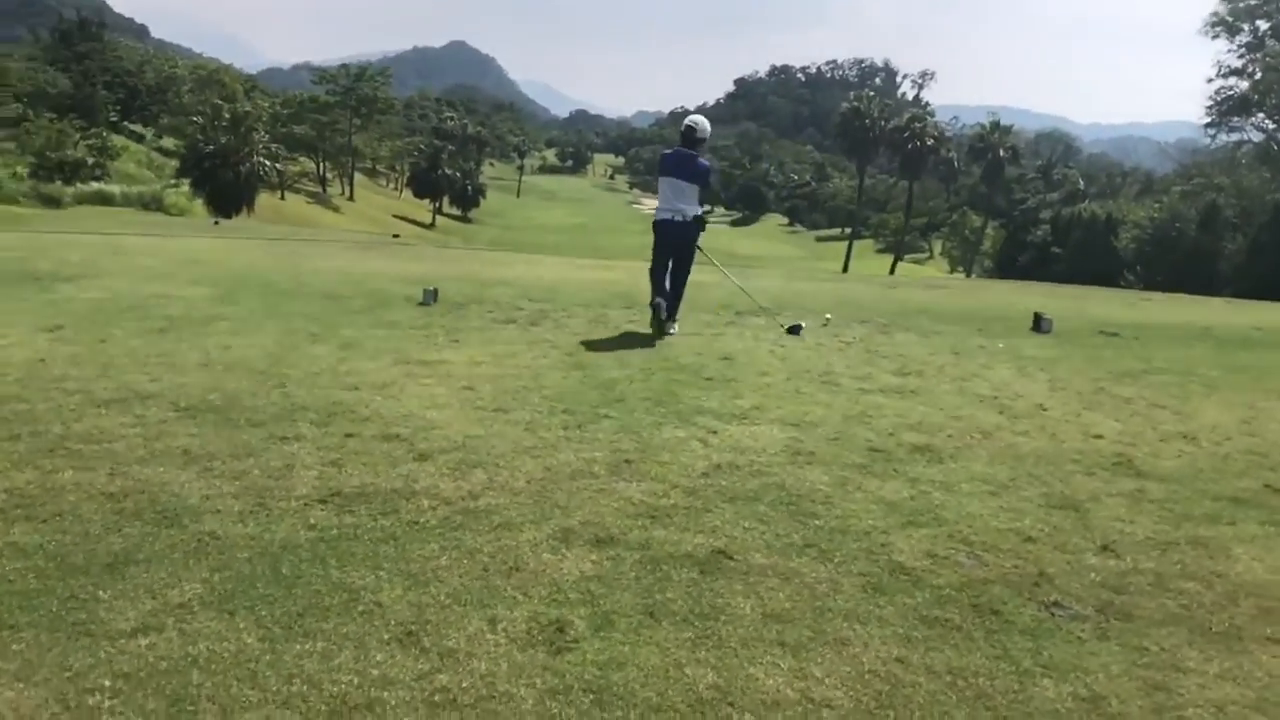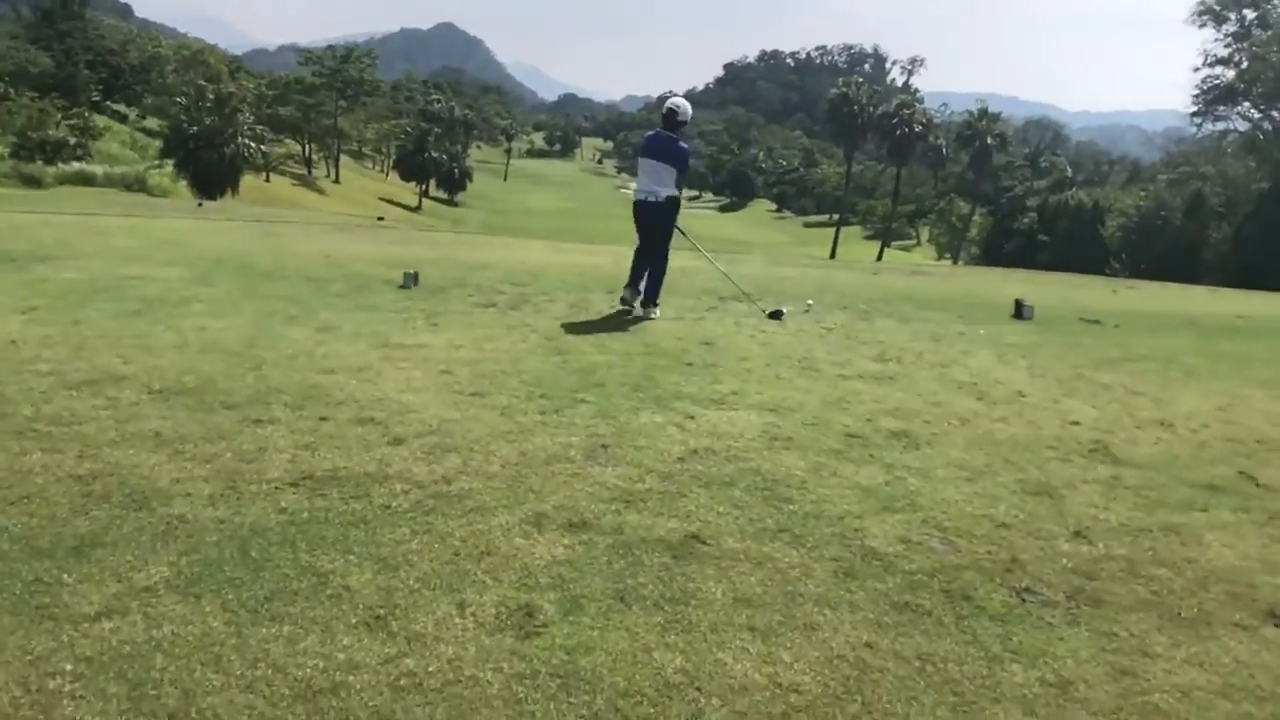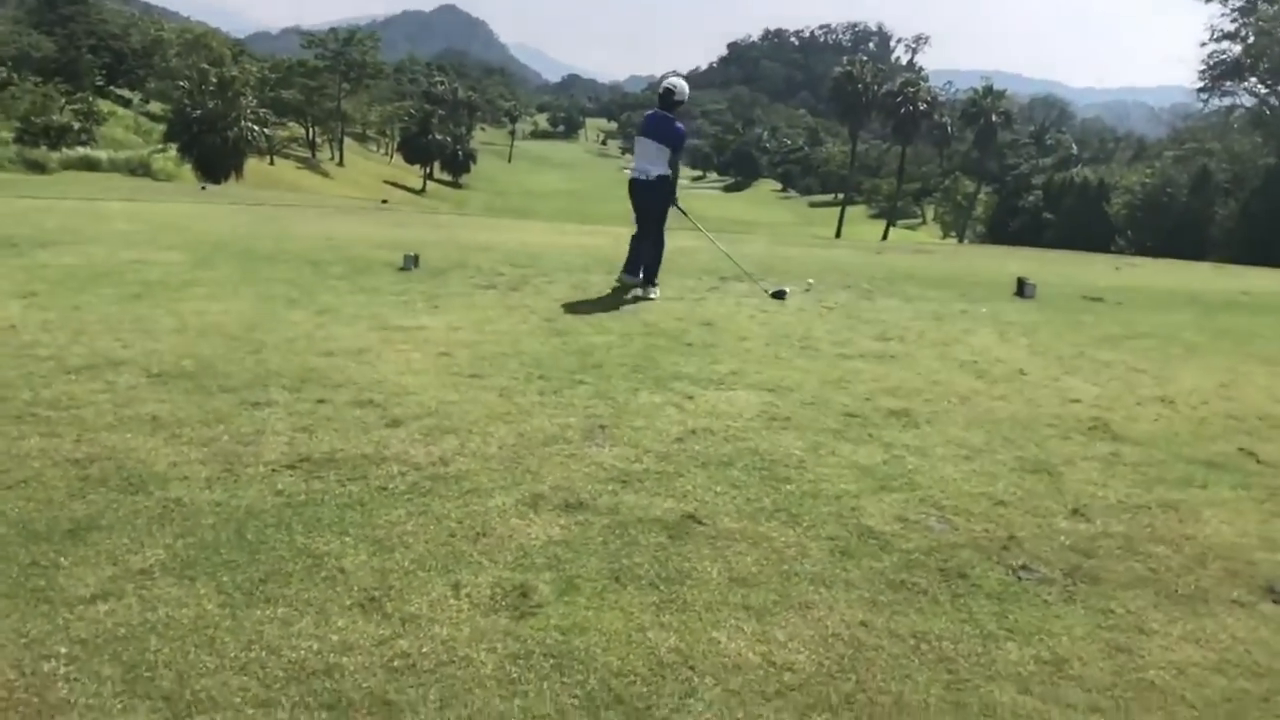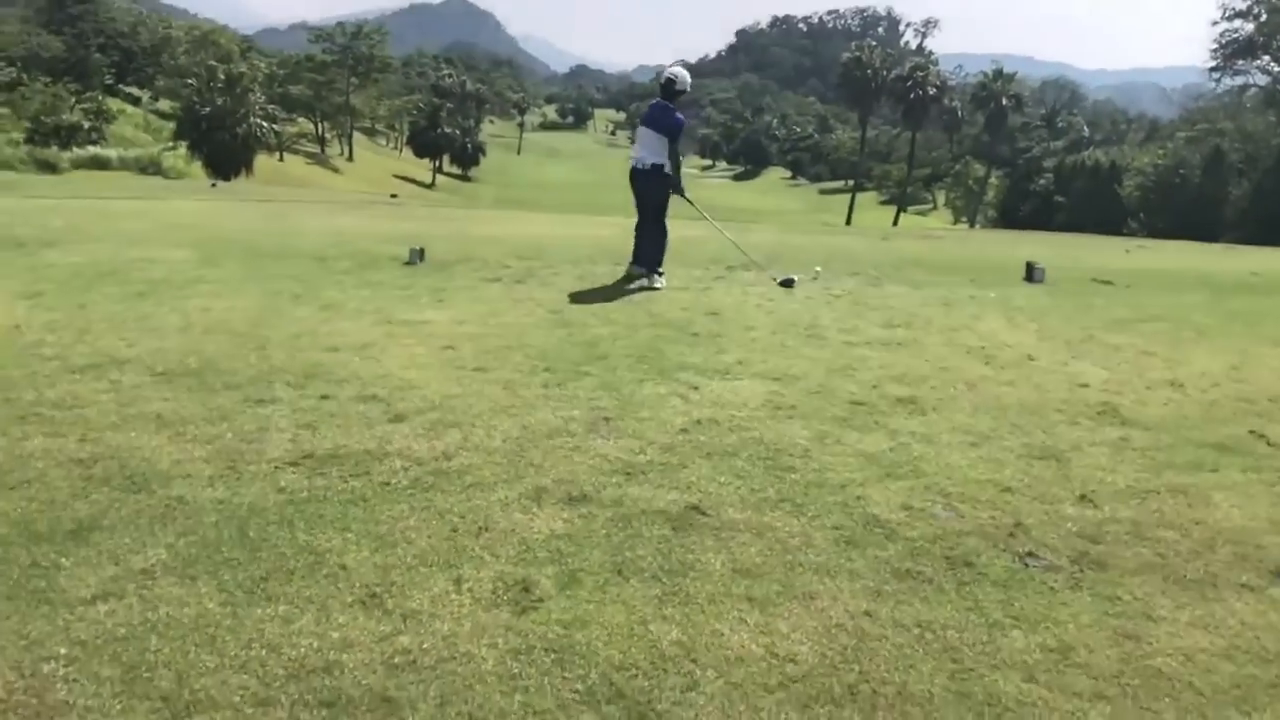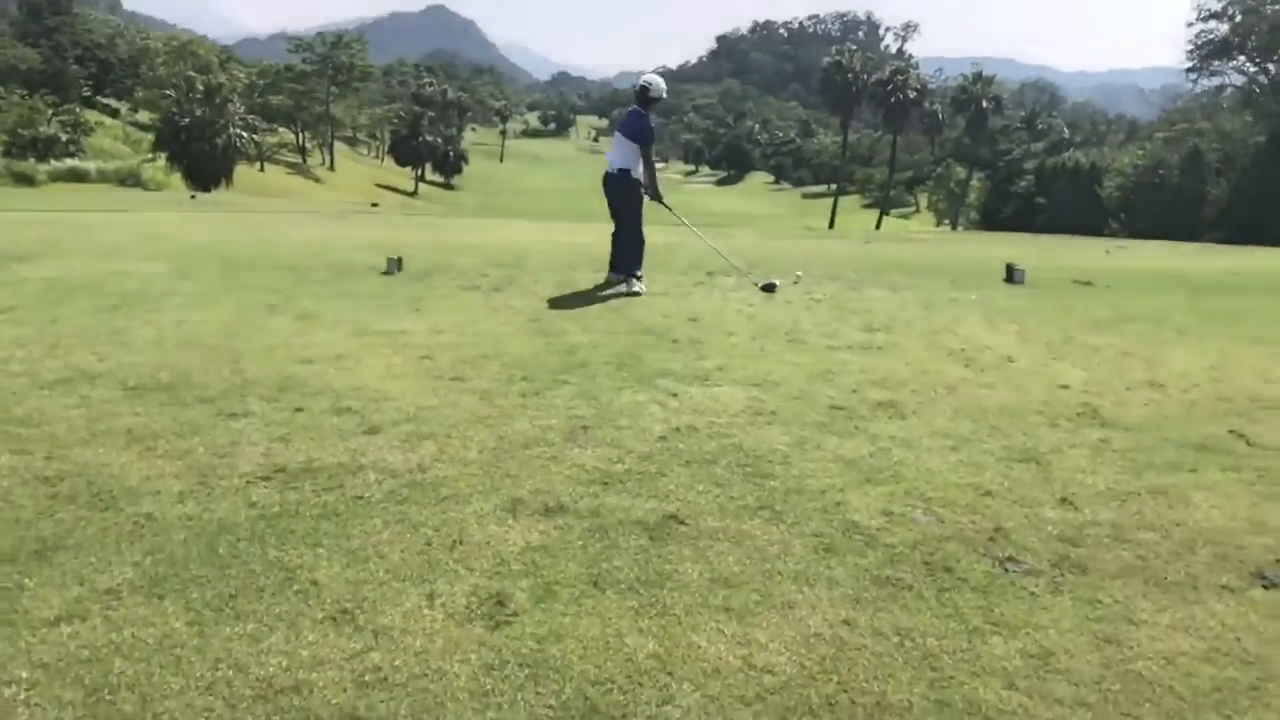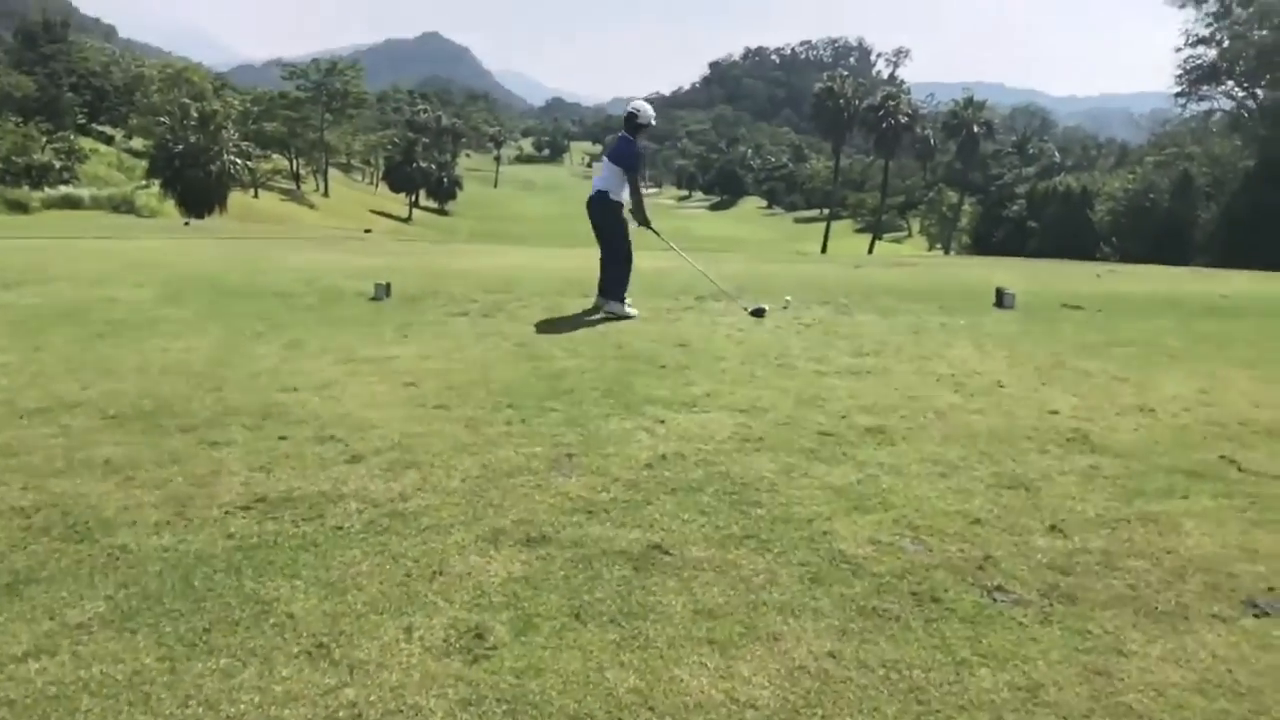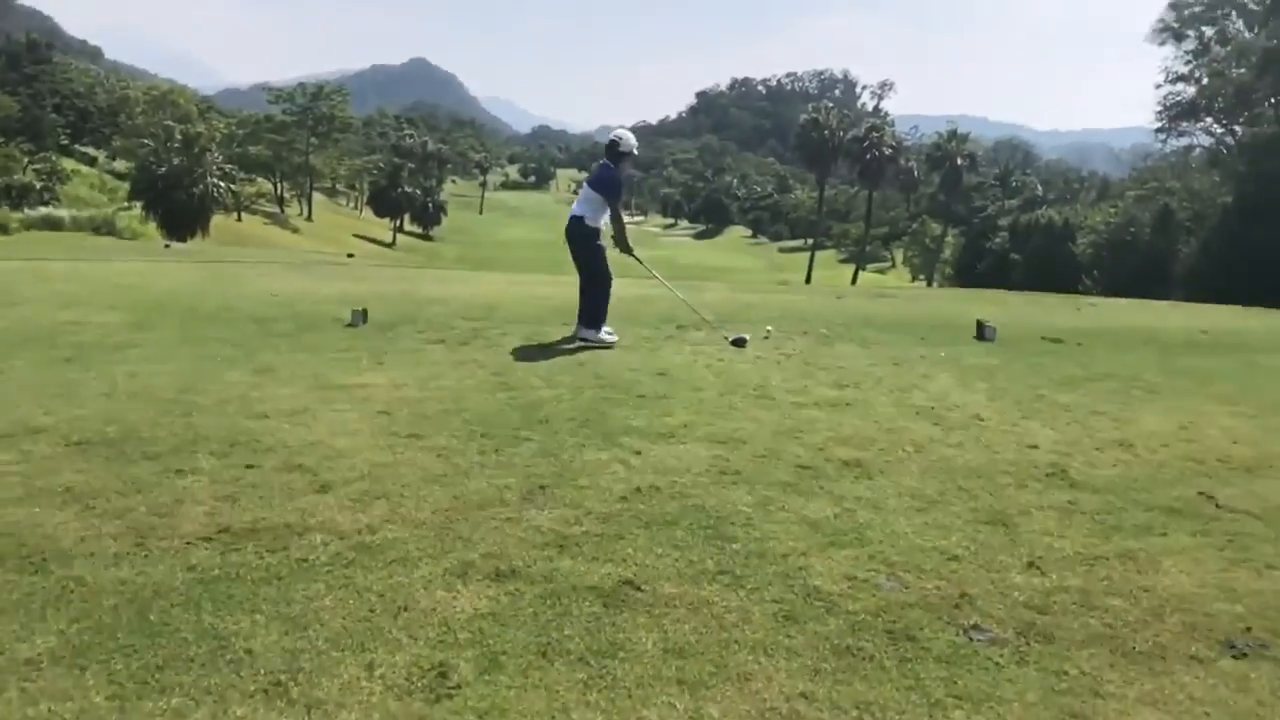
dt=0.1s
person 1, frame 1
left shoulder: (665, 158)
right shoulder: (703, 167)
left elbow: (664, 190)
right elbow: (700, 200)
left hip: (664, 223)
right hip: (688, 225)
left knee: (659, 269)
right knee: (680, 275)
left ankle: (660, 305)
right ankle: (670, 318)
person 1, frame 2
left shoulder: (648, 140)
right shoulder: (682, 150)
left elbow: (646, 172)
right elbow: (678, 185)
right wrist: (674, 210)
left hip: (642, 203)
right hip: (664, 206)
left knee: (644, 250)
right knee: (659, 256)
left ankle: (632, 289)
right ankle: (650, 304)
person 1, frame 3
left shoulder: (646, 119)
right shoulder: (677, 130)
left elbow: (644, 152)
right elbow: (673, 165)
right wrist: (672, 192)
left hip: (637, 182)
right hip: (659, 185)
left knee: (643, 230)
right knee: (655, 236)
left ankle: (630, 273)
right ankle: (649, 284)
person 1, frame 4
left shoulder: (652, 109)
right shoulder: (675, 119)
right elbow: (673, 155)
left wrist: (671, 178)
right wrist: (676, 182)
left hip: (638, 171)
right hip: (656, 174)
left knee: (645, 220)
right knee: (657, 225)
left ankle: (638, 265)
right ankle: (654, 273)
person 1, frame 5
left shoulder: (629, 116)
right shoulder: (645, 125)
right elbow: (647, 161)
left wrist: (645, 183)
right wrist: (654, 189)
left hip: (612, 177)
right hip: (626, 180)
left knee: (621, 227)
right knee: (634, 231)
left ankle: (616, 271)
right ankle: (632, 277)
person 1, frame 6
left shoulder: (620, 142)
right shoulder: (631, 149)
right elbow: (634, 186)
left wrist: (635, 208)
right wrist: (642, 215)
left hip: (598, 201)
right hip: (608, 204)
left knee: (610, 251)
right knee: (623, 253)
left ankle: (606, 296)
right ankle: (615, 301)
person 1, frame 7
left shoulder: (602, 169)
right shoulder: (612, 177)
right elbow: (615, 213)
left wrist: (617, 236)
right wrist: (624, 242)
left hip: (578, 227)
right hip: (585, 230)
left knee: (589, 279)
right knee: (601, 279)
left ankle: (585, 323)
right ankle: (591, 327)
